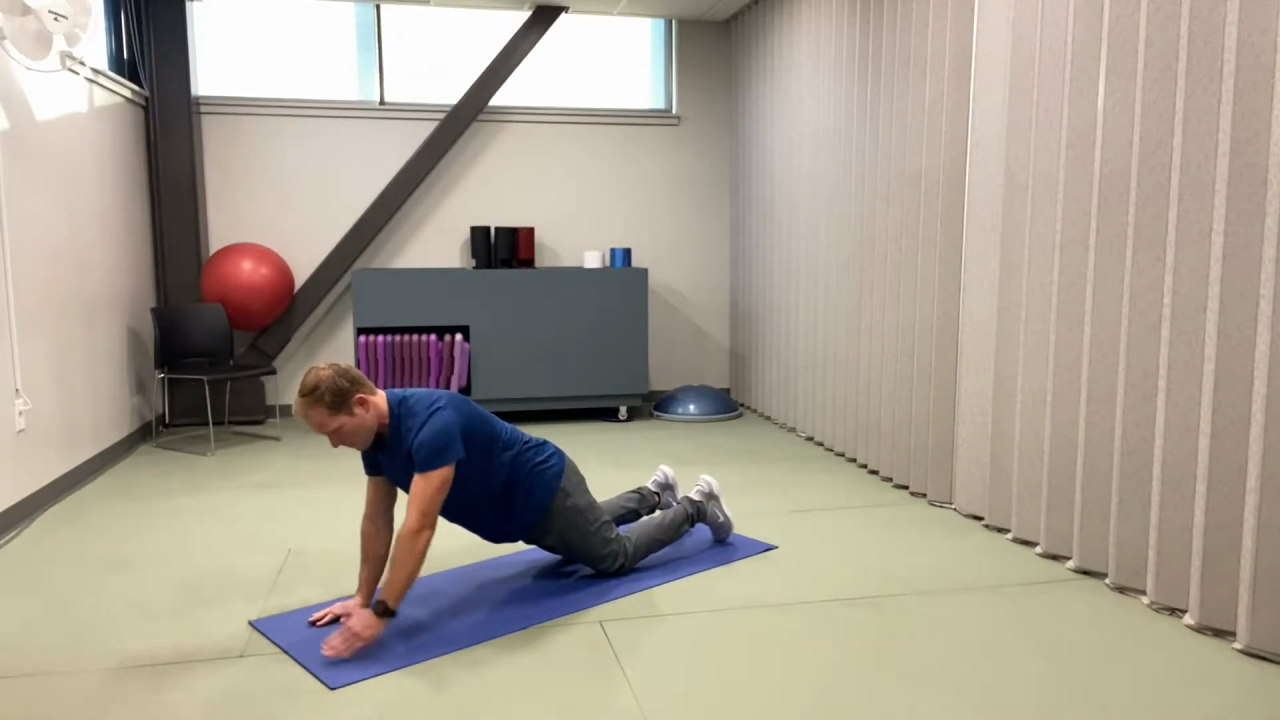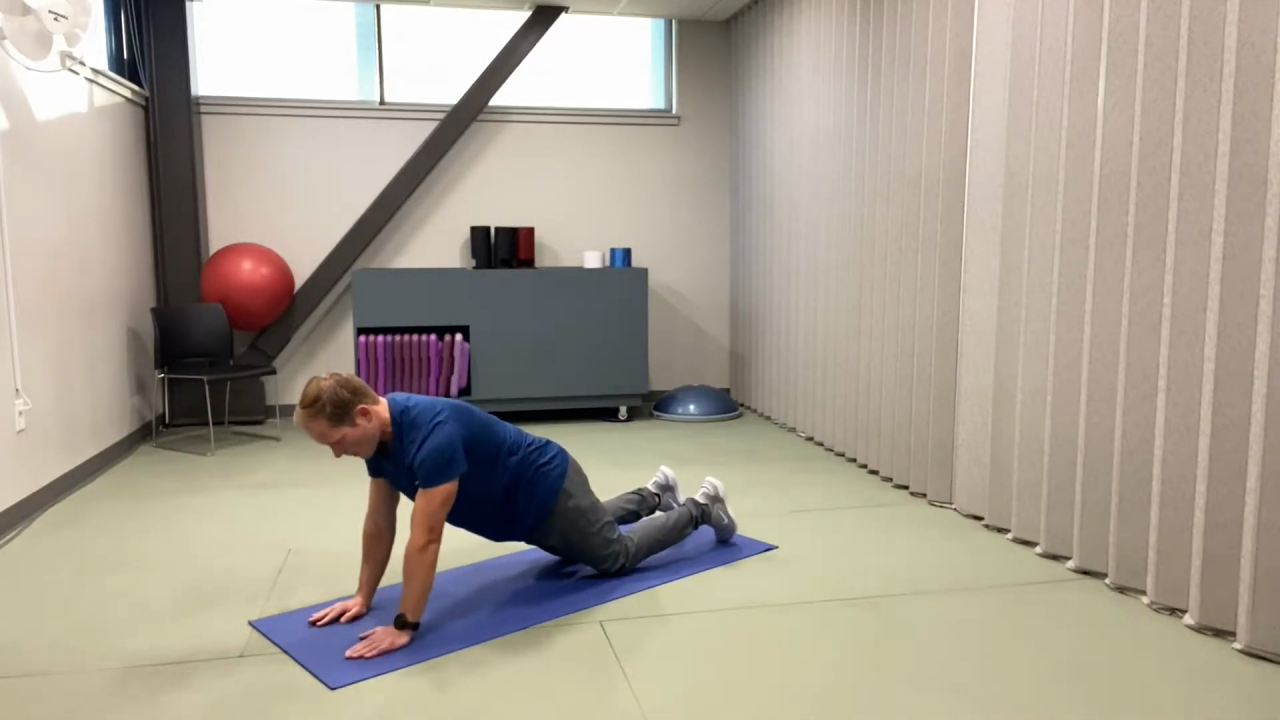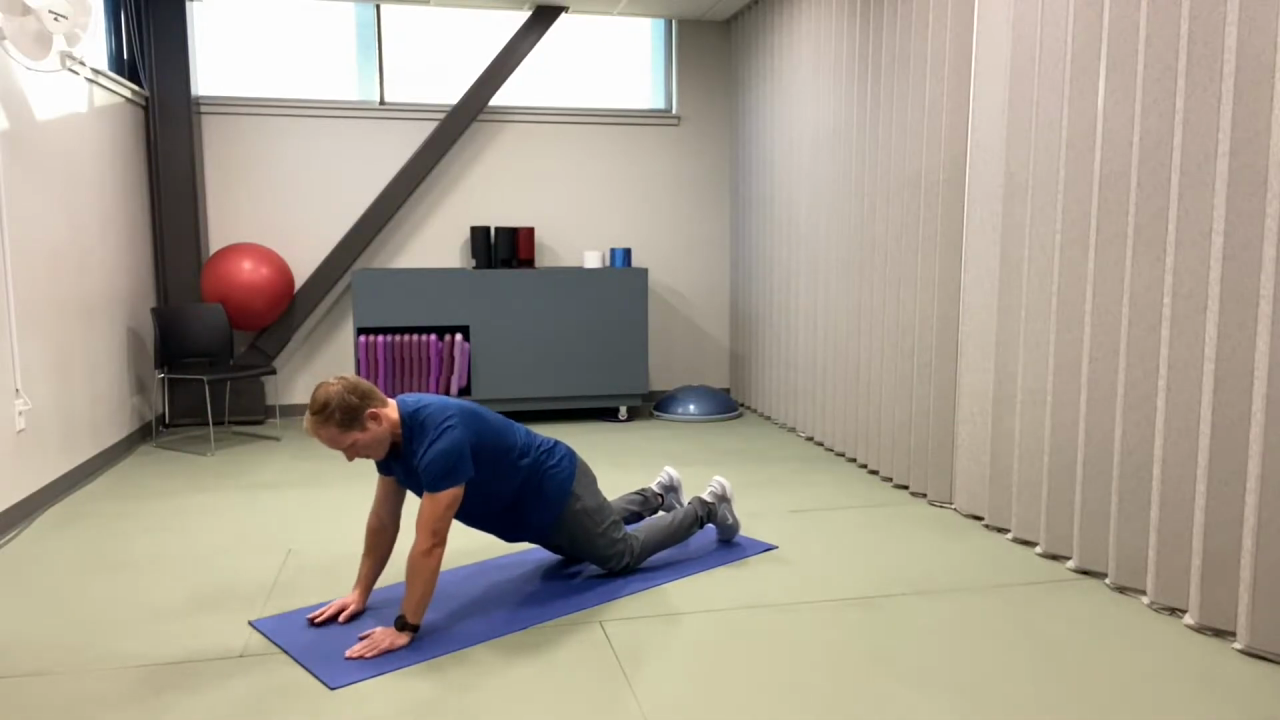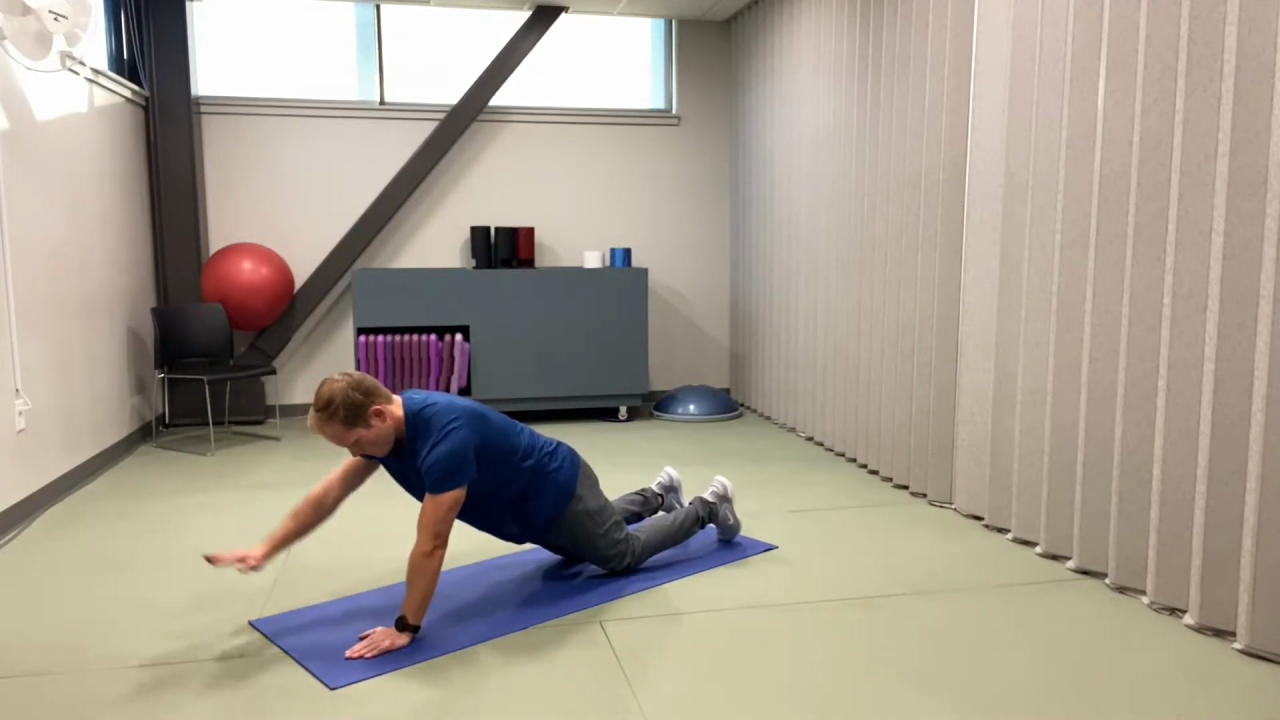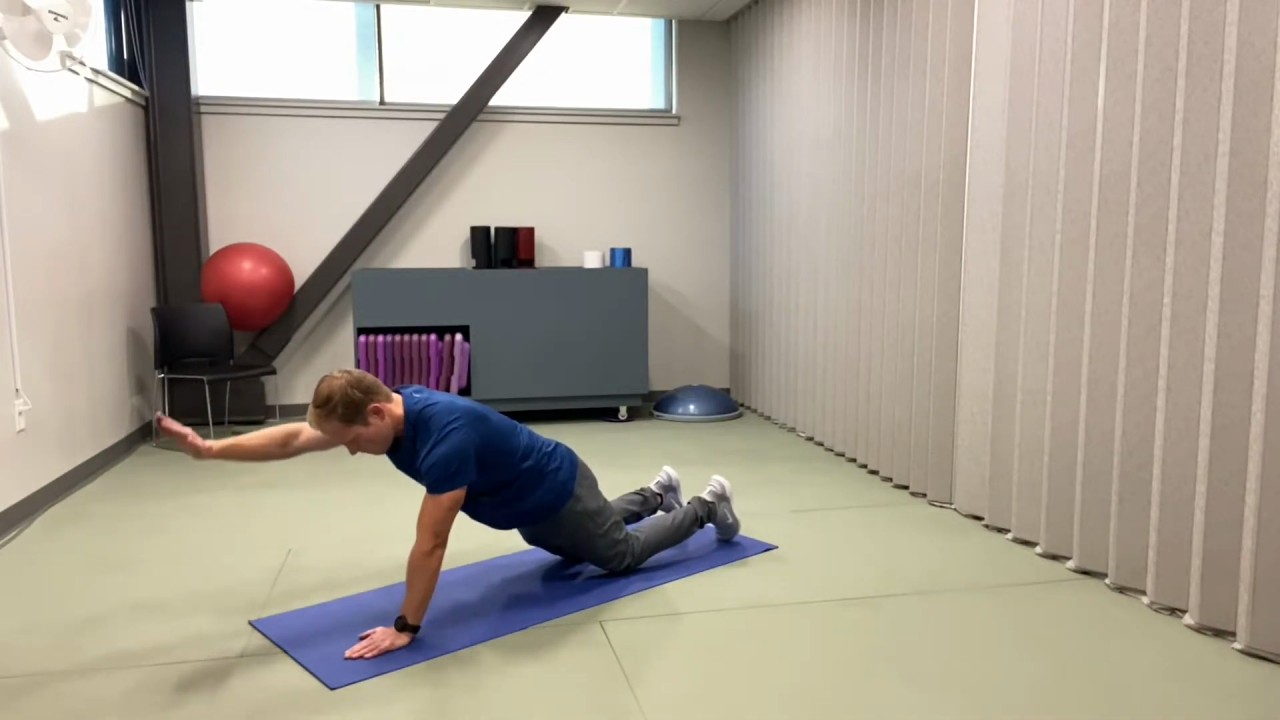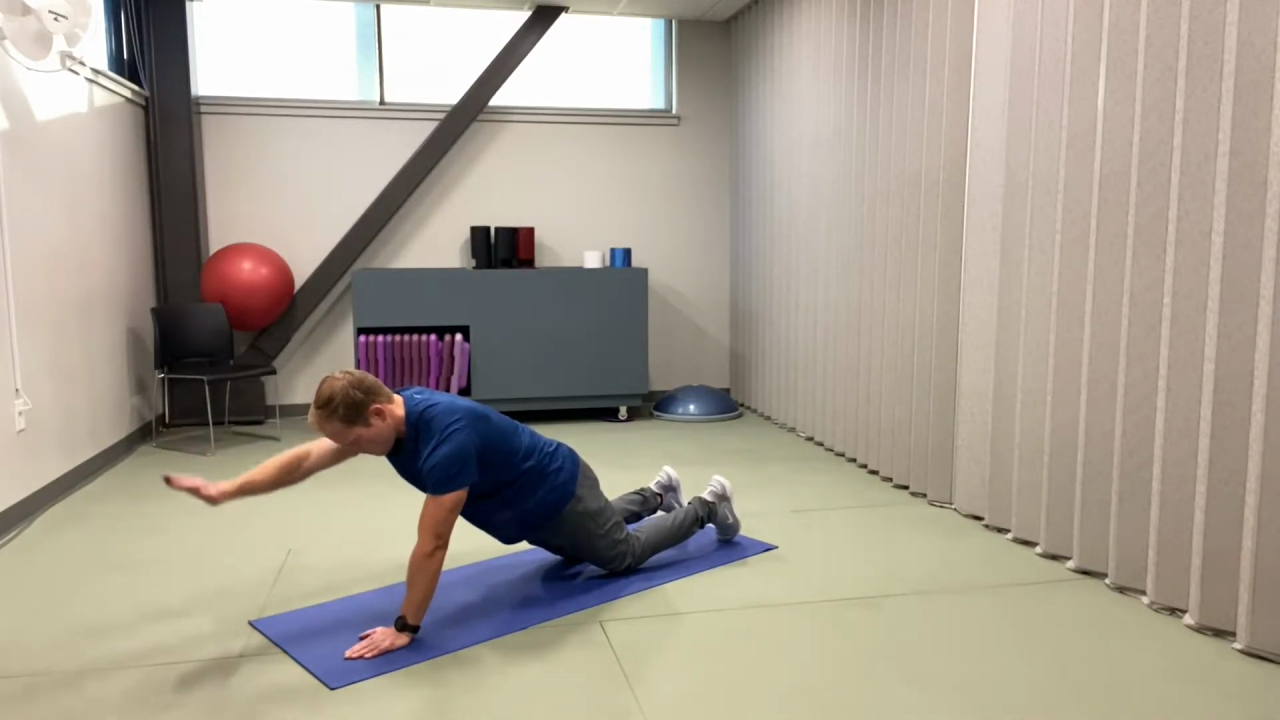
dt=0.3s
person 1, frame 1
left shoulder: (430, 421)
right shoulder: (373, 431)
left elbow: (418, 528)
right elbow: (377, 521)
left wrist: (379, 612)
right wrist: (367, 598)
left hip: (544, 489)
right hip: (512, 506)
left knee: (615, 558)
right knee: (589, 537)
left ankle: (696, 507)
right ankle: (653, 494)
person 1, frame 2
left shoulder: (432, 433)
right shoulder: (379, 432)
left elbow: (424, 540)
right elbow: (378, 523)
left wrist: (404, 626)
right wrist: (363, 595)
left hip: (548, 488)
right hip: (520, 503)
left knee: (616, 556)
right knee: (574, 550)
left ankle: (702, 507)
right ankle: (655, 494)
person 1, frame 3
left shoulder: (440, 436)
right shoulder: (388, 430)
left elbow: (429, 544)
right elbow: (383, 520)
left wrist: (405, 627)
right wrist: (360, 592)
left hip: (556, 488)
right hip: (528, 503)
left knee: (622, 555)
right knee: (577, 550)
left ankle: (707, 507)
right ankle: (656, 495)
person 1, frame 4
left shoulder: (445, 437)
right shoulder: (384, 421)
left elbow: (430, 545)
right elbow: (328, 494)
left wrist: (406, 628)
right wrist: (266, 549)
left hip: (557, 491)
right hip: (532, 508)
left knee: (623, 554)
right knee: (576, 551)
left ankle: (708, 507)
right ankle: (656, 494)
person 1, frame 5
left shoulder: (445, 435)
right shoulder: (385, 410)
left elbow: (430, 544)
right elbow: (295, 438)
left wrist: (405, 628)
right wrist: (211, 447)
left hip: (557, 491)
right hip: (532, 500)
left knee: (620, 555)
right knee: (573, 552)
left ankle: (706, 507)
right ankle: (655, 494)
person 1, frame 6
left shoulder: (446, 436)
right shoulder: (386, 415)
left elbow: (431, 546)
right elbow: (306, 459)
left wrist: (405, 628)
right wrist: (225, 489)
left hip: (559, 492)
right hip: (531, 503)
left knee: (621, 554)
right knee: (575, 552)
left ankle: (707, 506)
right ankle: (657, 493)
